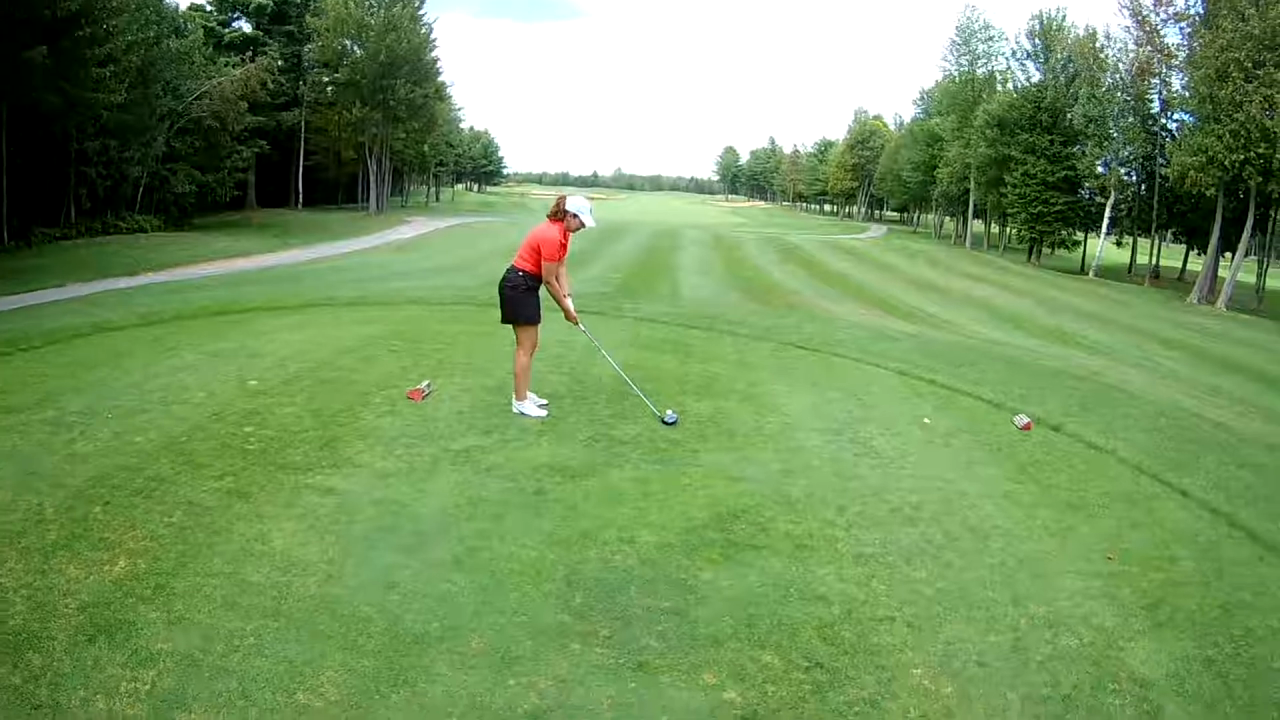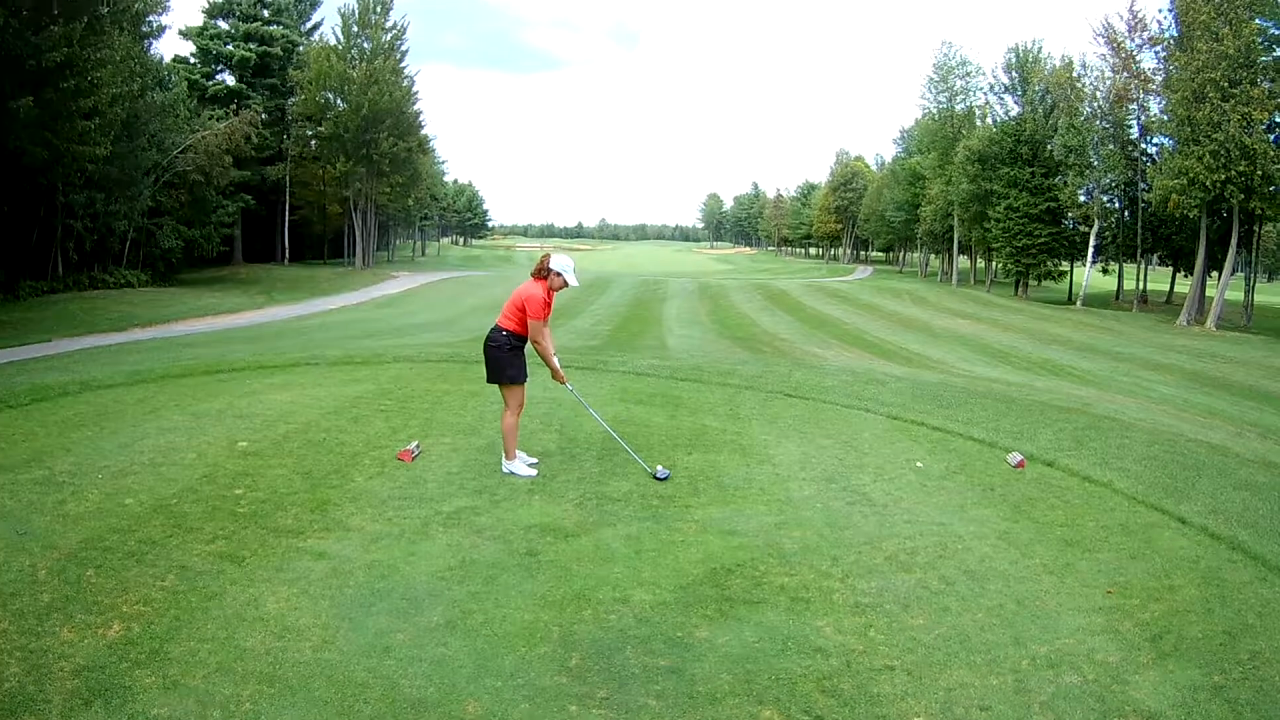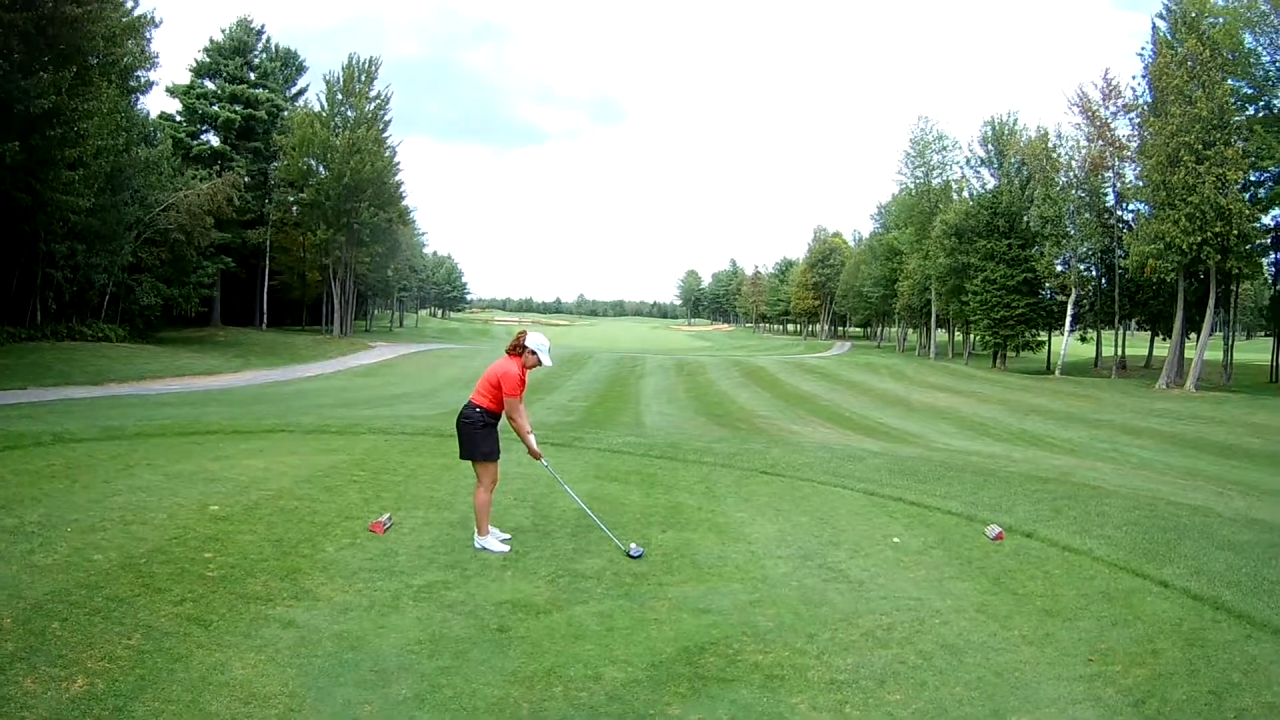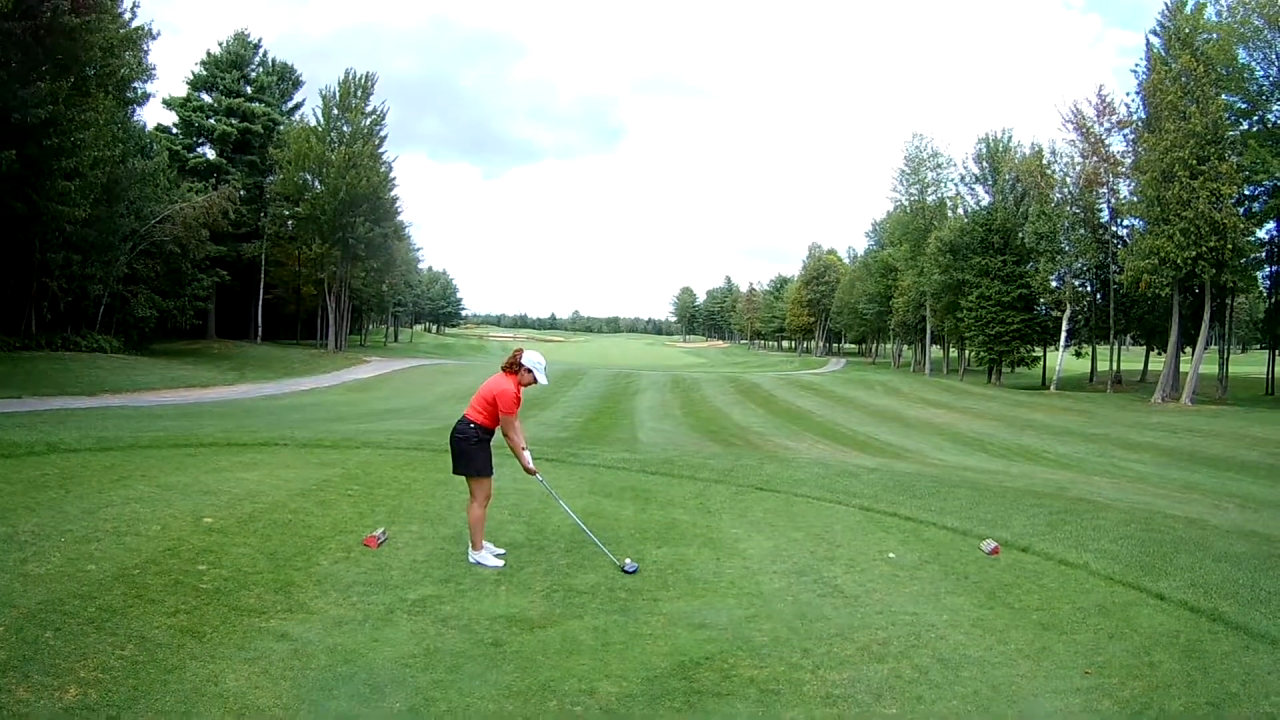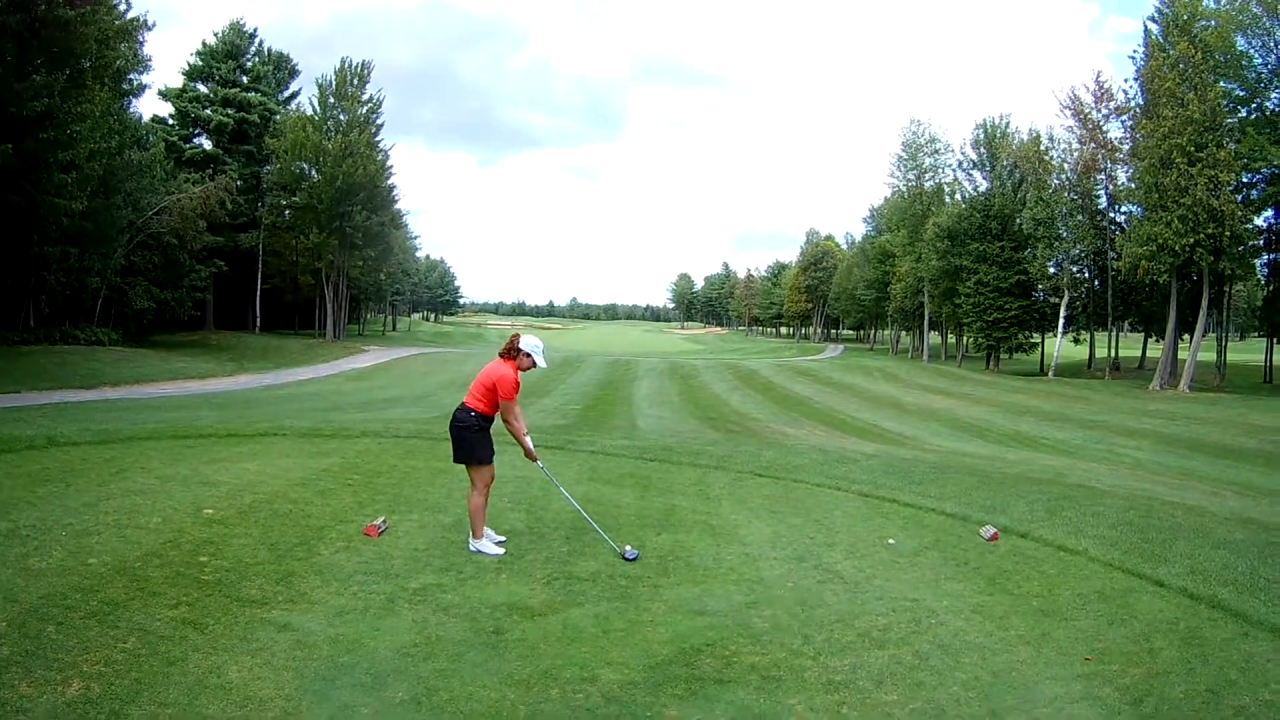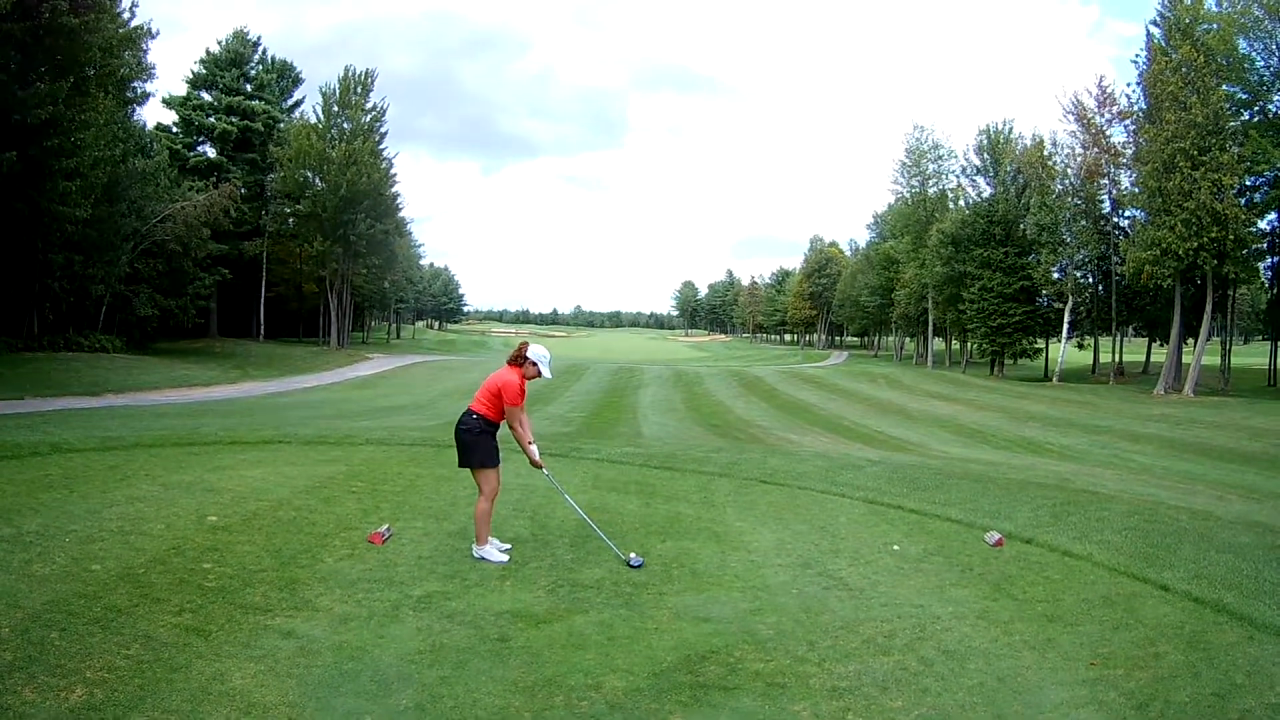
dt=0.4s
person 1, frame 1
left shoulder: (562, 232)
right shoulder: (551, 236)
left elbow: (561, 267)
right elbow: (549, 280)
left wrist: (568, 298)
right wrist: (566, 310)
left hip: (526, 285)
right hip: (518, 286)
left knee: (529, 345)
right knee: (526, 347)
left ankle: (522, 393)
right ankle: (520, 401)
person 1, frame 2
left shoulder: (546, 290)
right shoulder: (535, 295)
left elbow: (545, 327)
right elbow: (536, 339)
left wrist: (554, 358)
right wrist: (554, 369)
left hip: (512, 344)
right hip: (503, 344)
left knee: (516, 404)
right knee: (513, 406)
left ankle: (511, 453)
right ankle: (510, 461)
person 1, frame 3
left shoulder: (518, 366)
right shoulder: (511, 372)
left elbow: (519, 404)
right elbow: (512, 416)
left wrist: (530, 434)
right wrist: (530, 446)
left hip: (484, 421)
right hip: (476, 421)
left knee: (489, 480)
right knee: (486, 482)
left ankle: (484, 528)
right ankle: (482, 537)
person 1, frame 4
left shoulder: (511, 382)
right shoulder: (507, 390)
left elbow: (515, 421)
right elbow: (508, 434)
left wrist: (525, 451)
right wrist: (524, 463)
left hip: (476, 436)
right hip: (470, 437)
left knee: (482, 495)
right knee: (480, 497)
left ankle: (478, 543)
right ankle: (476, 552)
person 1, frame 5
left shoulder: (506, 366)
right shoulder: (506, 376)
left elbow: (514, 406)
right elbow: (508, 419)
left wrist: (526, 435)
right wrist: (526, 448)
left hip: (474, 422)
right hip: (471, 425)
left knee: (487, 479)
right knee: (481, 485)
left ankle: (480, 529)
right ankle: (477, 540)
person 1, frame 6
left shoulder: (517, 377)
right shoulder: (511, 382)
left elbow: (522, 414)
right elbow: (513, 425)
left wrist: (532, 445)
right wrist: (530, 456)
left hip: (483, 430)
right hip: (474, 430)
left knee: (492, 488)
right knee: (488, 491)
left ankle: (485, 538)
right ankle: (480, 546)
